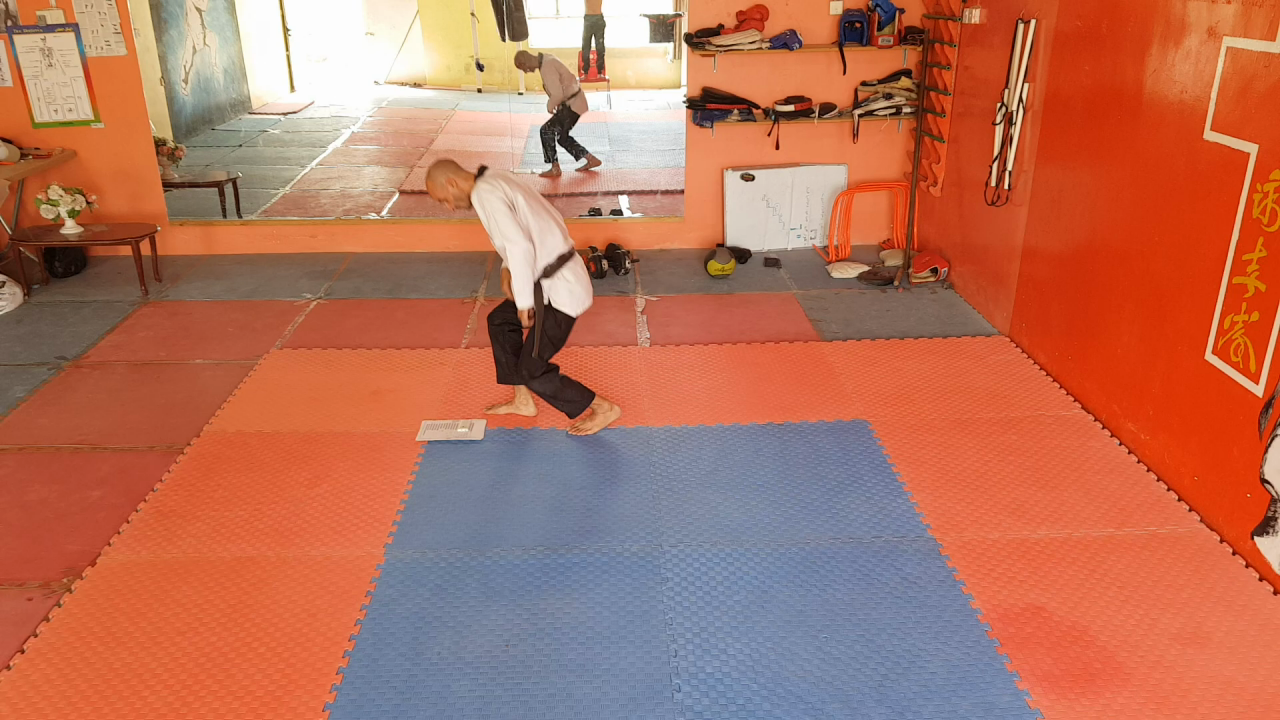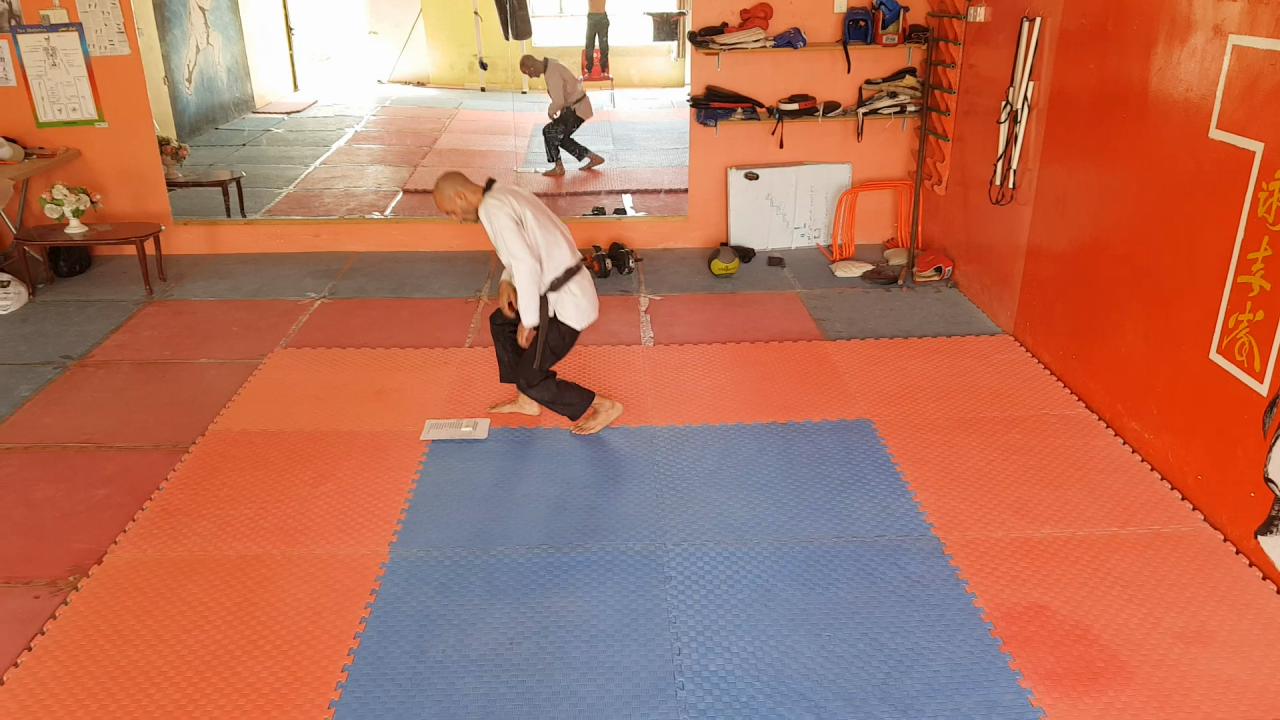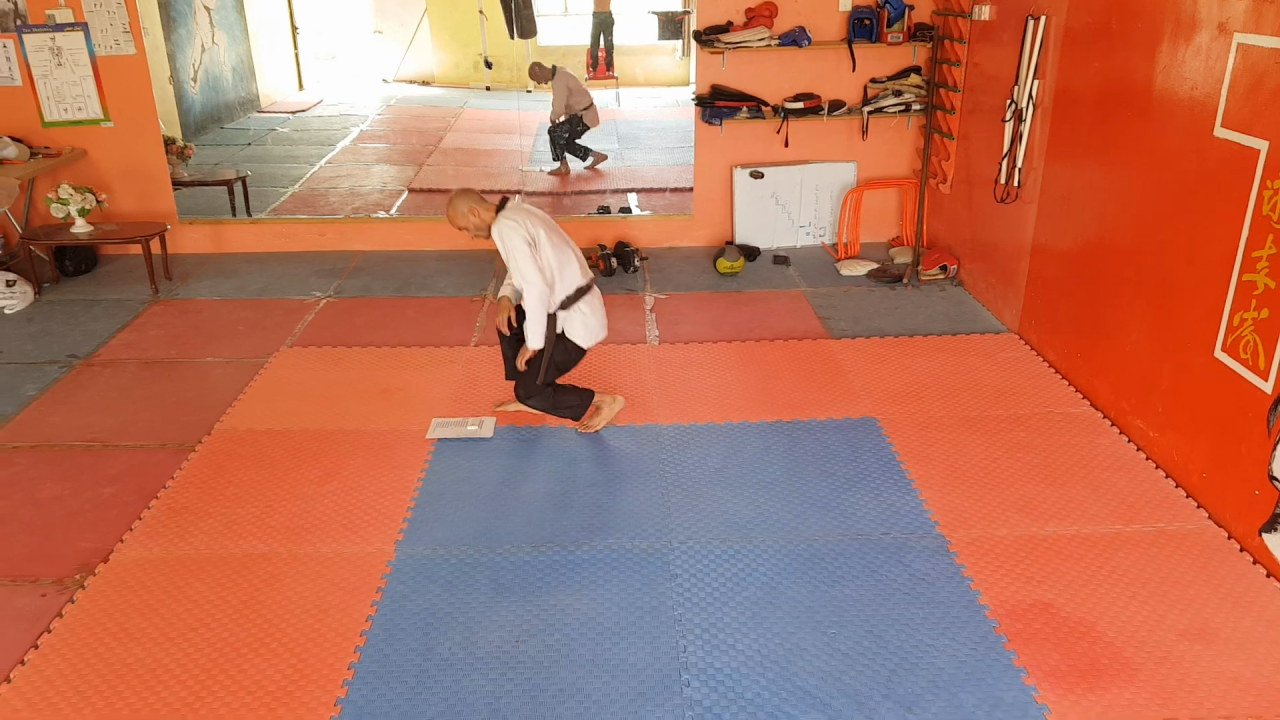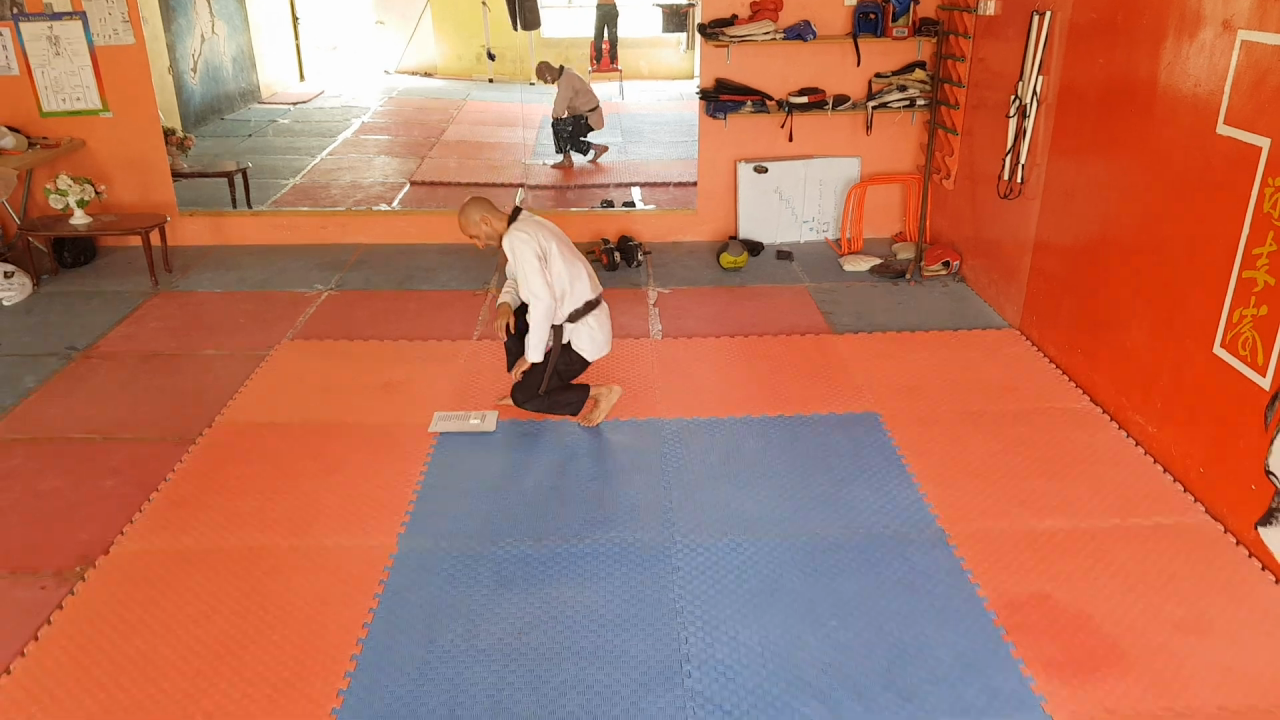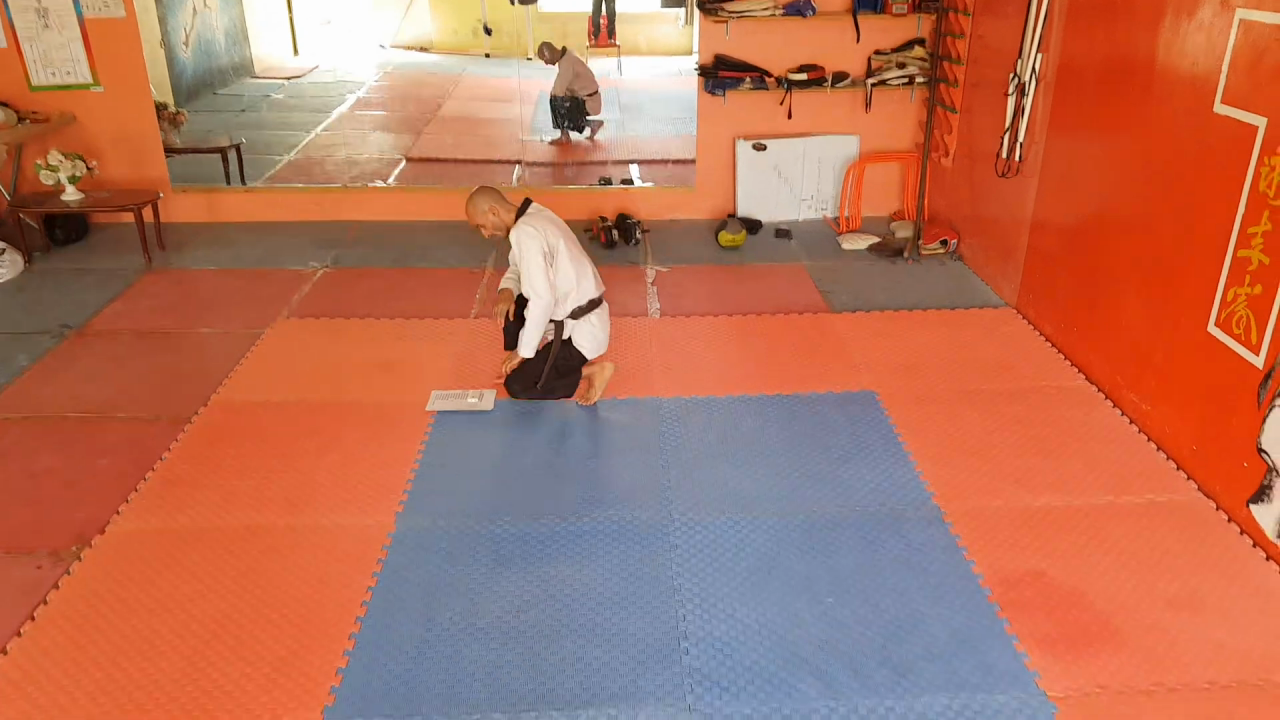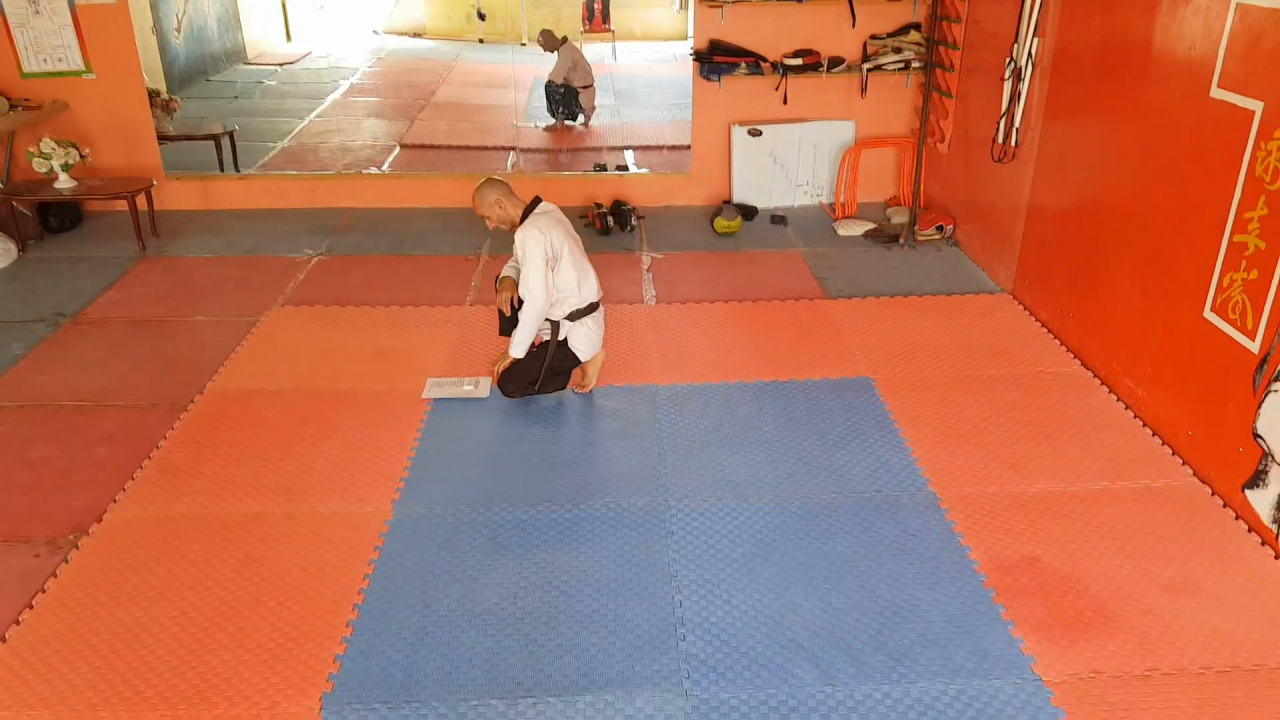
dt=0.1s
person 1, frame 1
left shoulder: (485, 194)
right shoulder: (496, 182)
left elbow: (520, 247)
left wrist: (524, 302)
right wrist: (509, 267)
left hip: (560, 288)
right hip: (559, 278)
left knee: (530, 370)
right knee: (499, 321)
left ankle: (600, 408)
right ankle: (523, 400)
person 1, frame 2
left shoulder: (493, 208)
right shoulder: (504, 196)
left elbow: (526, 264)
left wrist: (529, 320)
right wrist: (508, 281)
left hip: (567, 301)
right hip: (565, 289)
left knee: (529, 377)
right knee: (501, 322)
left ankle: (603, 407)
right ankle: (527, 400)
person 1, frame 3
left shoulder: (505, 227)
right shoulder: (517, 214)
left elbow: (535, 287)
left wrist: (533, 342)
right wrist: (506, 296)
left hip: (576, 320)
right hip: (573, 305)
left knee: (529, 389)
right knee: (508, 322)
left ankle: (602, 402)
right ankle: (532, 400)
person 1, frame 4
left shoulder: (518, 238)
right shoulder: (528, 224)
left elbow: (543, 301)
right elbow: (517, 277)
left wrist: (532, 356)
right wrist: (504, 303)
left hip: (582, 332)
right hip: (579, 315)
left knee: (525, 396)
right knee: (510, 322)
left ankle: (600, 395)
person 1, frame 5
left shoulder: (526, 233)
right shoulder: (537, 216)
left elbow: (541, 298)
right elbow: (519, 266)
left wrist: (524, 351)
right wrist: (506, 290)
left hip: (582, 330)
right hip: (579, 311)
left knee: (517, 384)
right knee: (509, 298)
left ankle: (591, 370)
person 1, frame 6
left shoulder: (532, 233)
right shoulder: (545, 212)
left elbow: (536, 302)
right elbow: (523, 260)
left wrist: (514, 352)
right wrist: (508, 279)
left hip: (576, 331)
right hip: (575, 312)
left knee: (509, 384)
right knee: (506, 288)
left ankle: (583, 361)
